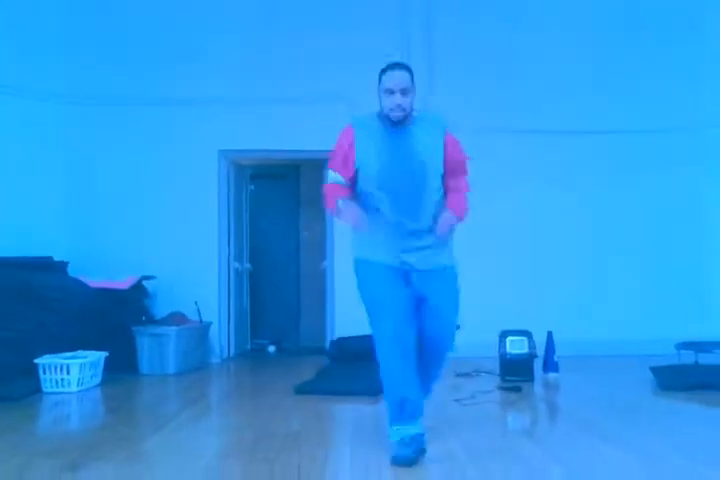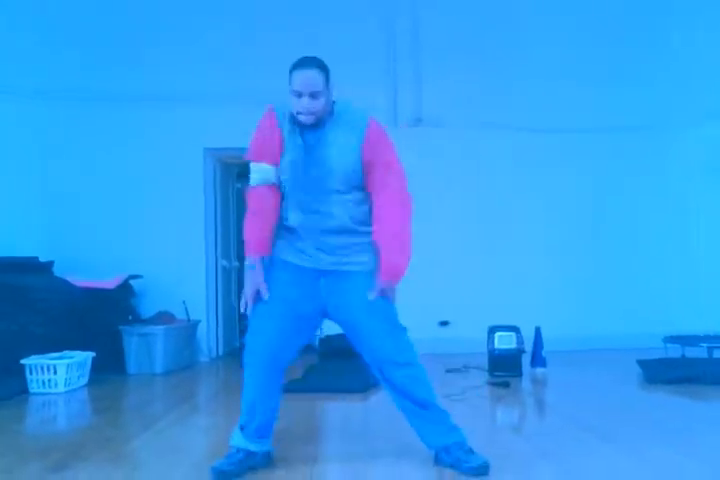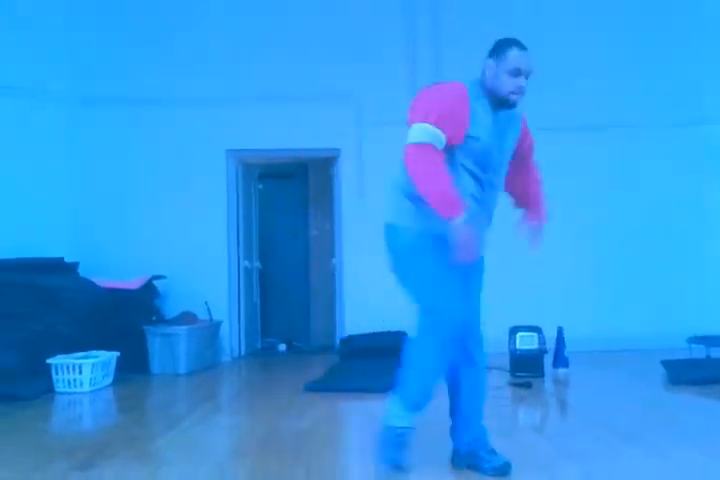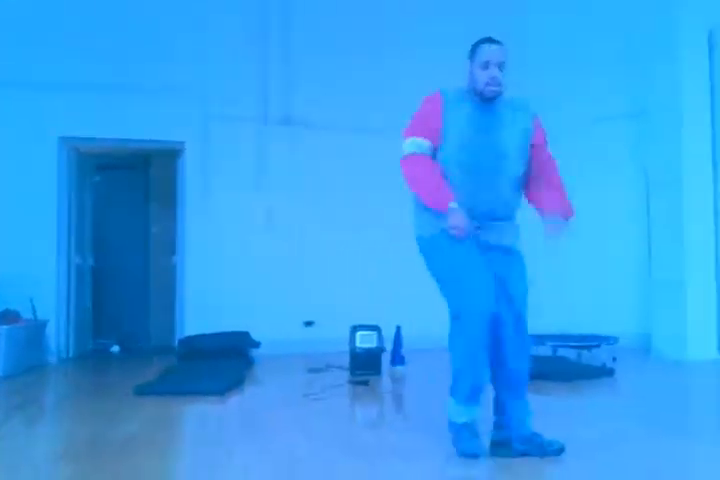
dt=0.3s
person 1, frame 1
left shoulder: (438, 133)
right shoulder: (358, 133)
left elbow: (456, 181)
right elbow: (335, 183)
left wrist: (452, 212)
right wrist: (344, 207)
left hip: (432, 258)
right hip: (378, 258)
left knee: (438, 337)
right knee: (393, 342)
left ankle: (413, 401)
right ankle: (407, 430)
person 1, frame 2
left shoulder: (364, 129)
right shoulder: (274, 125)
left elbow: (392, 200)
right elbow: (263, 194)
left wrist: (391, 268)
right wrist: (254, 262)
left hip: (356, 270)
right hip: (295, 268)
left knee: (393, 358)
right knee: (264, 351)
left ankle: (448, 443)
right ankle: (251, 445)
person 1, frame 3
left shoulder: (513, 119)
right shoulder: (453, 98)
left elbow: (521, 170)
right elbow: (419, 156)
left wrist: (534, 210)
right wrist: (455, 216)
left hip: (457, 242)
right hip: (419, 233)
left knee: (466, 337)
right knee: (448, 314)
left ankle: (471, 445)
right ankle: (401, 418)
person 1, frame 4
left shoulder: (523, 118)
right shoulder: (442, 104)
left elbow: (541, 177)
right elbow: (414, 159)
left wrist: (556, 208)
right wrist: (447, 207)
left hip: (499, 241)
right hip: (448, 235)
left knee: (512, 329)
right knee: (477, 310)
left ankle: (514, 430)
right ankle: (464, 414)
